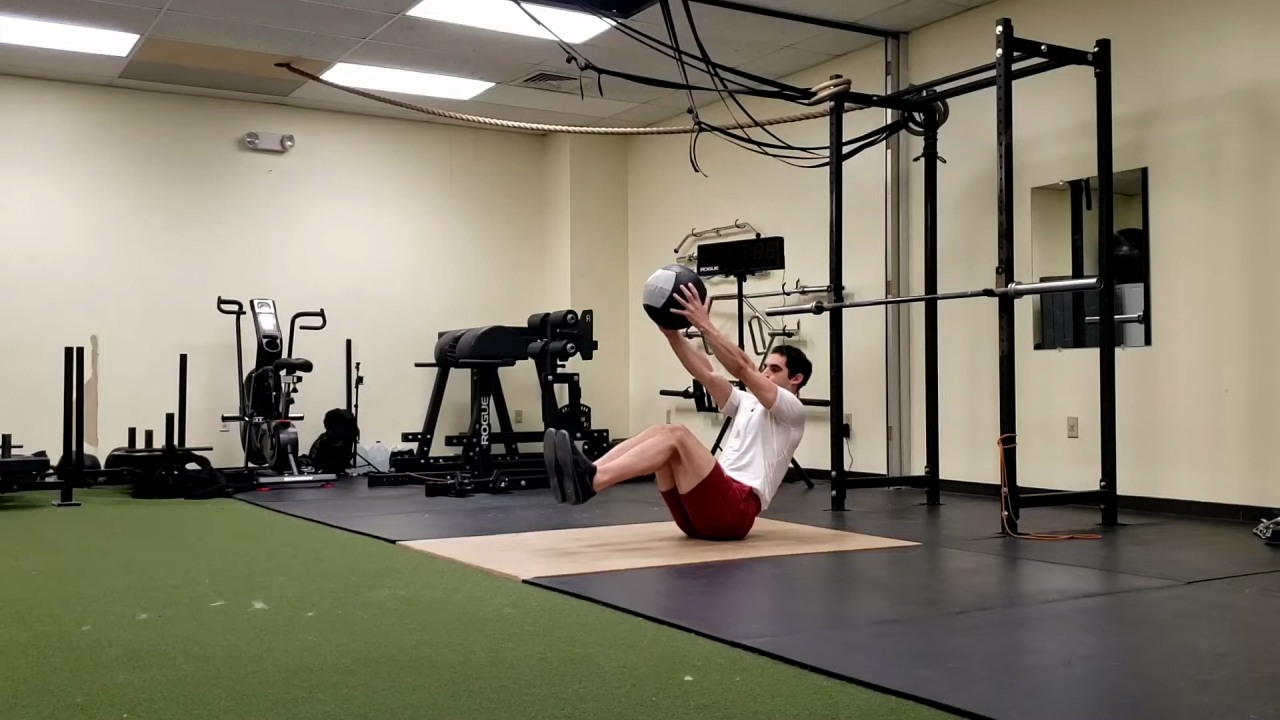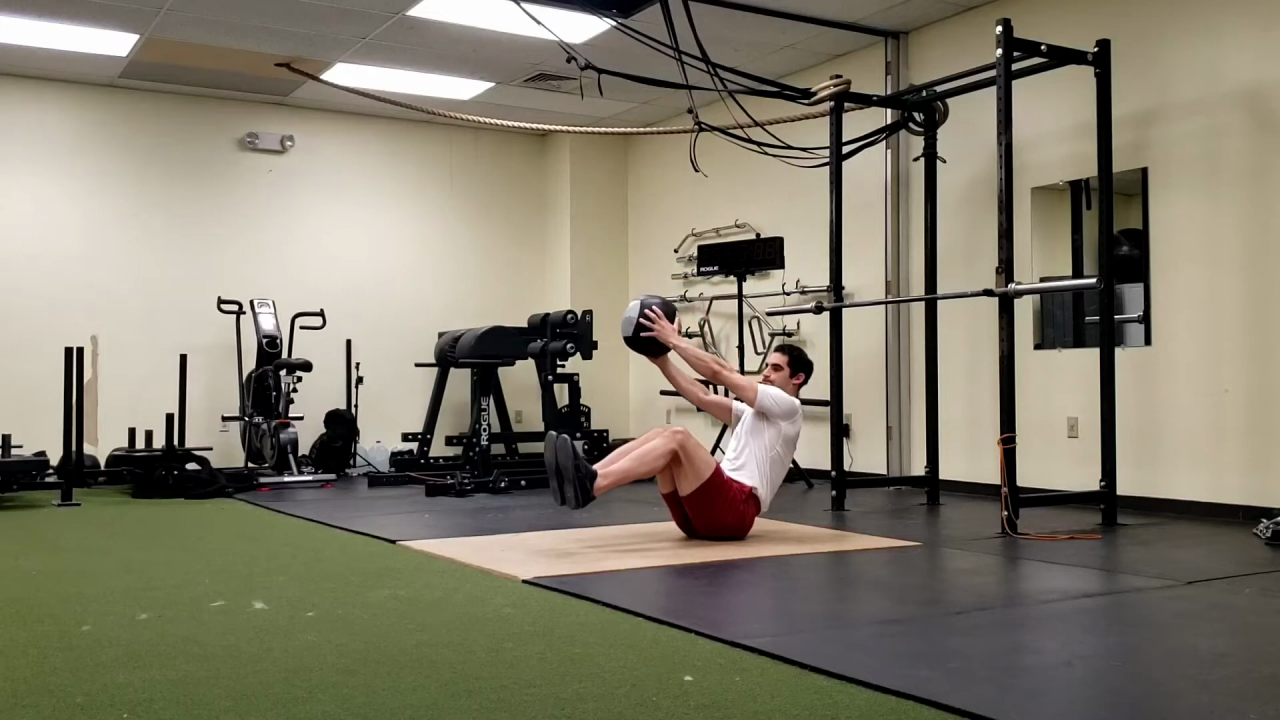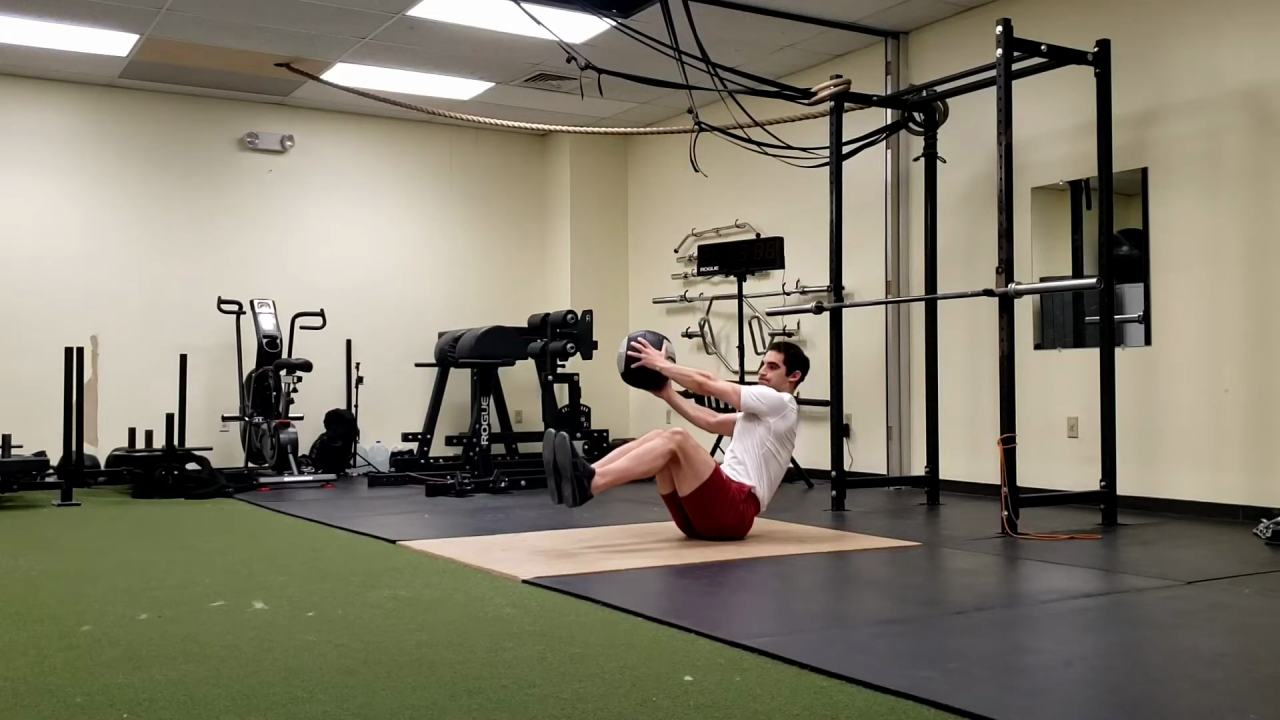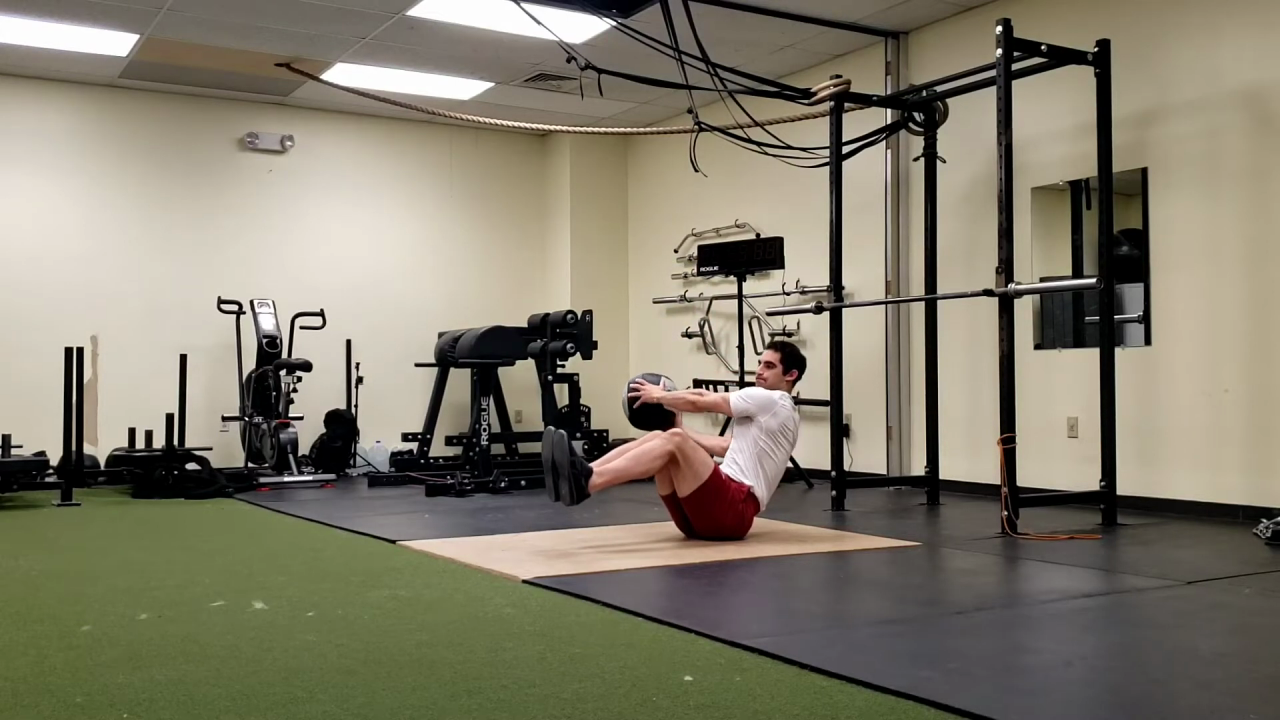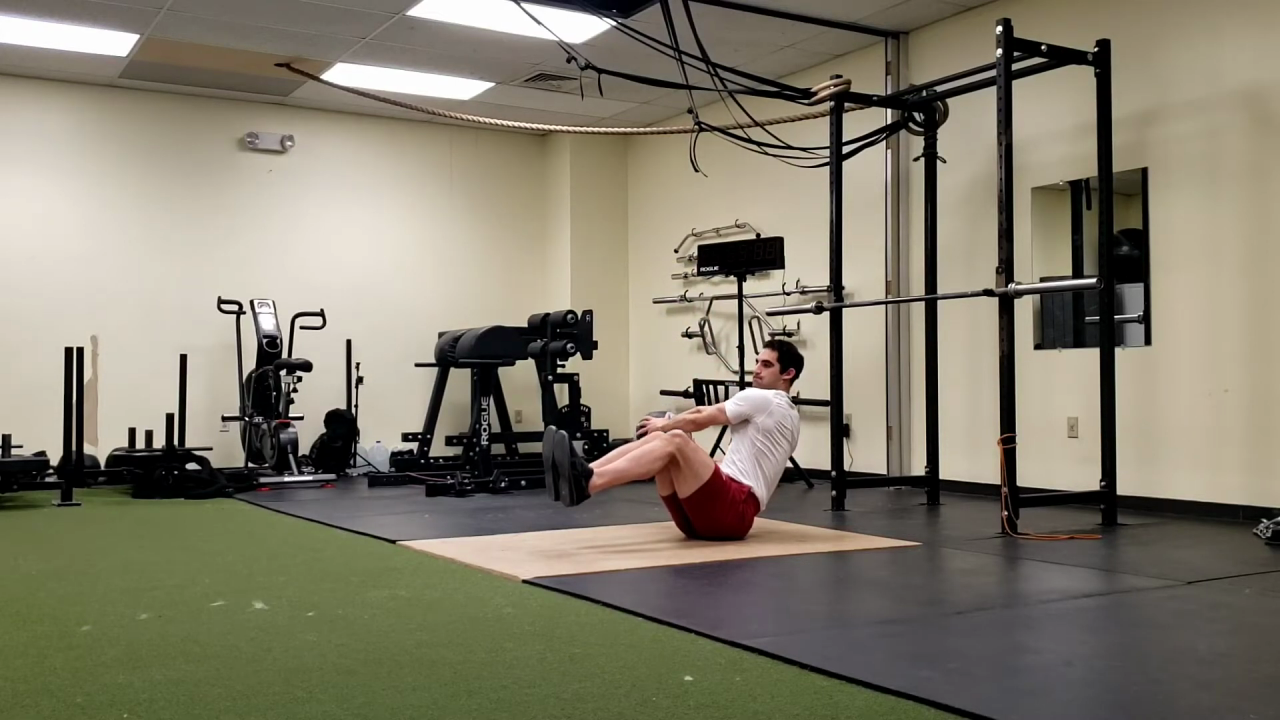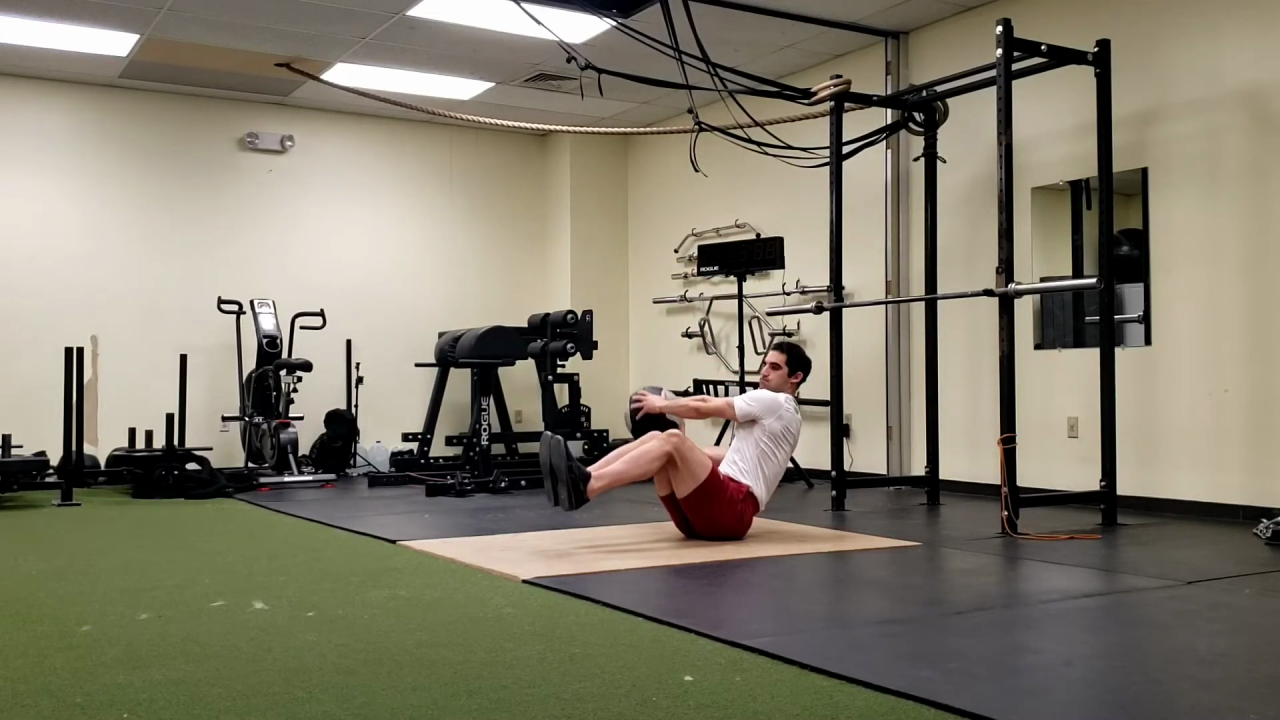
dt=0.7s
person 1, frame 1
left shoulder: (792, 412)
right shoulder: (748, 404)
left elbow: (743, 369)
right elbow: (706, 374)
left wrist: (704, 325)
right wrist: (671, 333)
left hip: (735, 510)
right hip: (701, 509)
left knee: (676, 435)
right knee: (661, 433)
left ankle: (590, 481)
right ankle: (587, 473)
person 1, frame 2
left shoulder: (787, 408)
right shoulder: (753, 412)
left elbow: (721, 373)
right elbow: (704, 398)
left wrist: (674, 340)
right wrist: (662, 361)
left hip: (735, 511)
right hip: (705, 509)
left knee: (677, 438)
right knee: (662, 435)
left ankle: (590, 486)
right ankle: (587, 476)
person 1, frame 3
left shoulder: (780, 404)
right shoulder: (760, 413)
left elbow: (707, 384)
right elbow: (713, 422)
left wrist: (661, 364)
right wrist: (666, 392)
left hip: (734, 510)
right hip: (705, 509)
left knee: (676, 438)
right knee: (660, 437)
left ankle: (589, 484)
right ankle: (586, 475)
person 1, frame 4
left shoulder: (771, 400)
right shoulder: (769, 411)
left elbow: (702, 400)
right elbow: (727, 448)
left wrist: (660, 396)
right wrist: (684, 433)
left hip: (732, 510)
left knee: (674, 440)
right knee: (658, 438)
left ankle: (586, 483)
right ankle: (584, 473)
person 1, frame 5
left shoulder: (764, 399)
right shoulder: (781, 414)
left elbow: (702, 418)
left wrist: (664, 424)
right wrist: (691, 461)
left hip: (733, 510)
right hip: (710, 509)
left knee: (675, 440)
right knee: (658, 440)
left ankle: (586, 484)
right ankle: (583, 474)
person 1, frame 6
left shoulder: (773, 402)
right shoulder: (771, 414)
left elbow: (704, 408)
left wrist: (660, 405)
left hip: (732, 510)
right hip: (707, 509)
left knee: (672, 441)
right knee: (657, 438)
left ankle: (584, 488)
right ankle: (581, 478)
